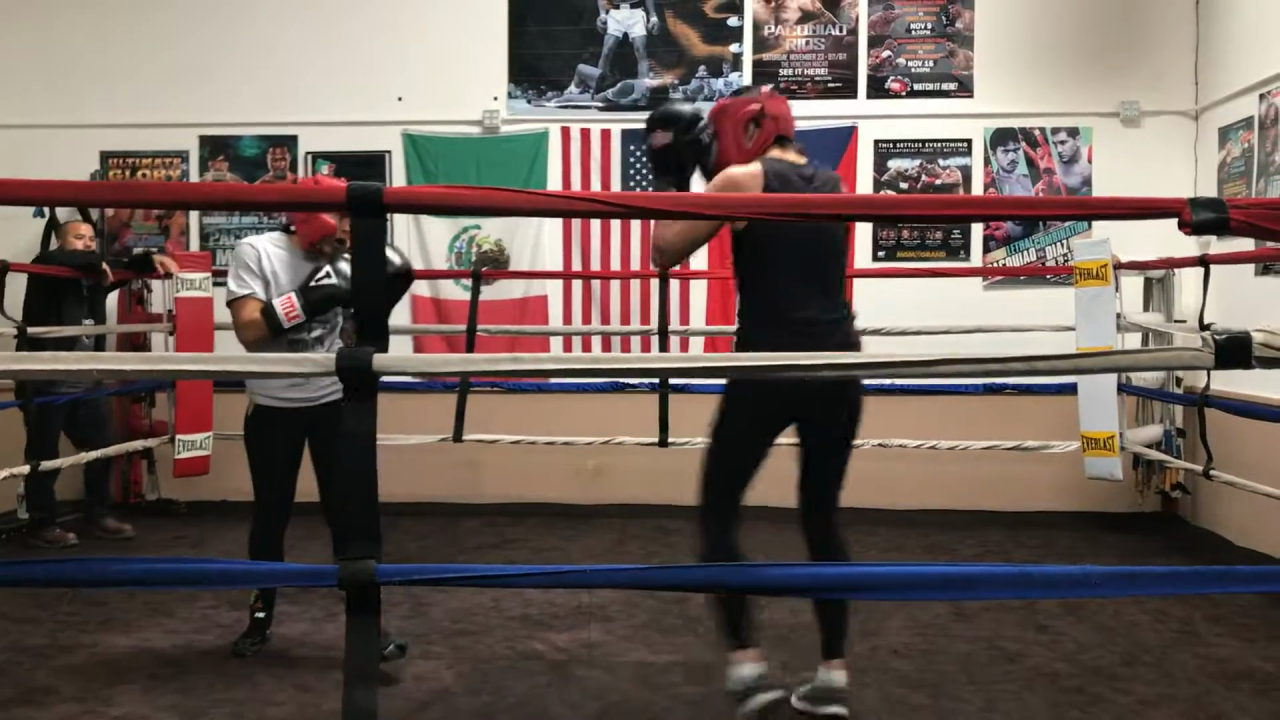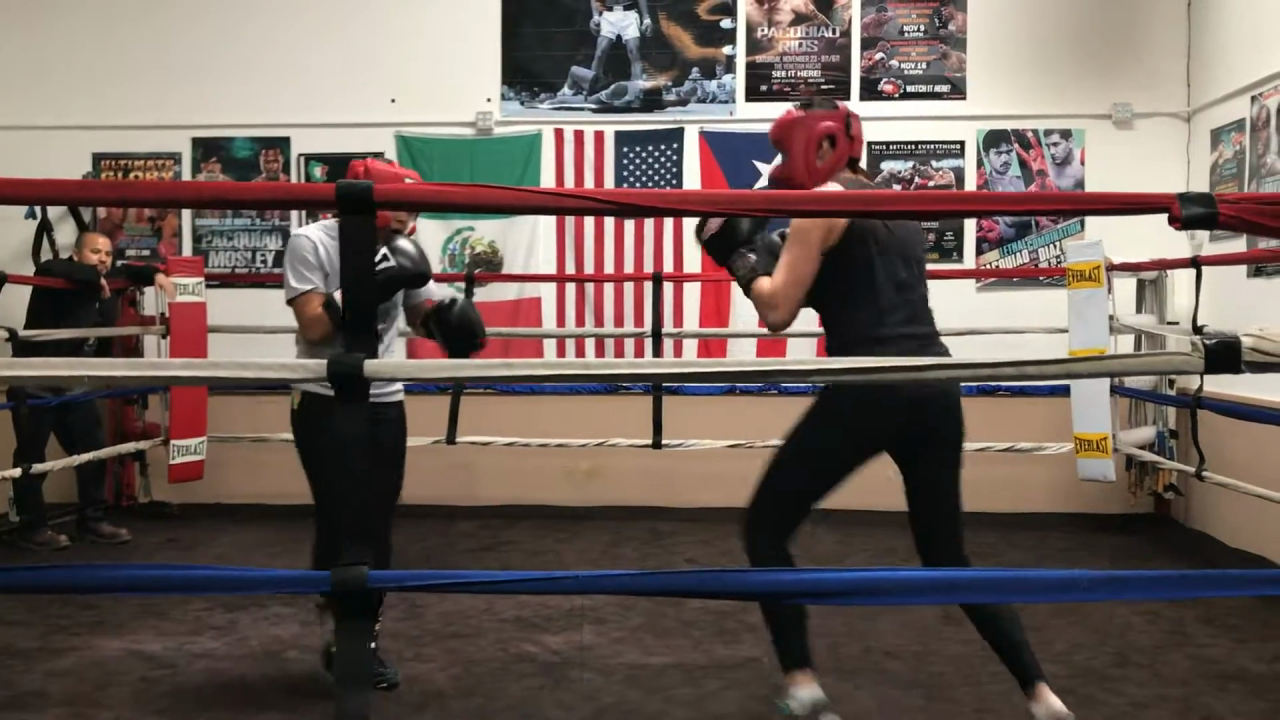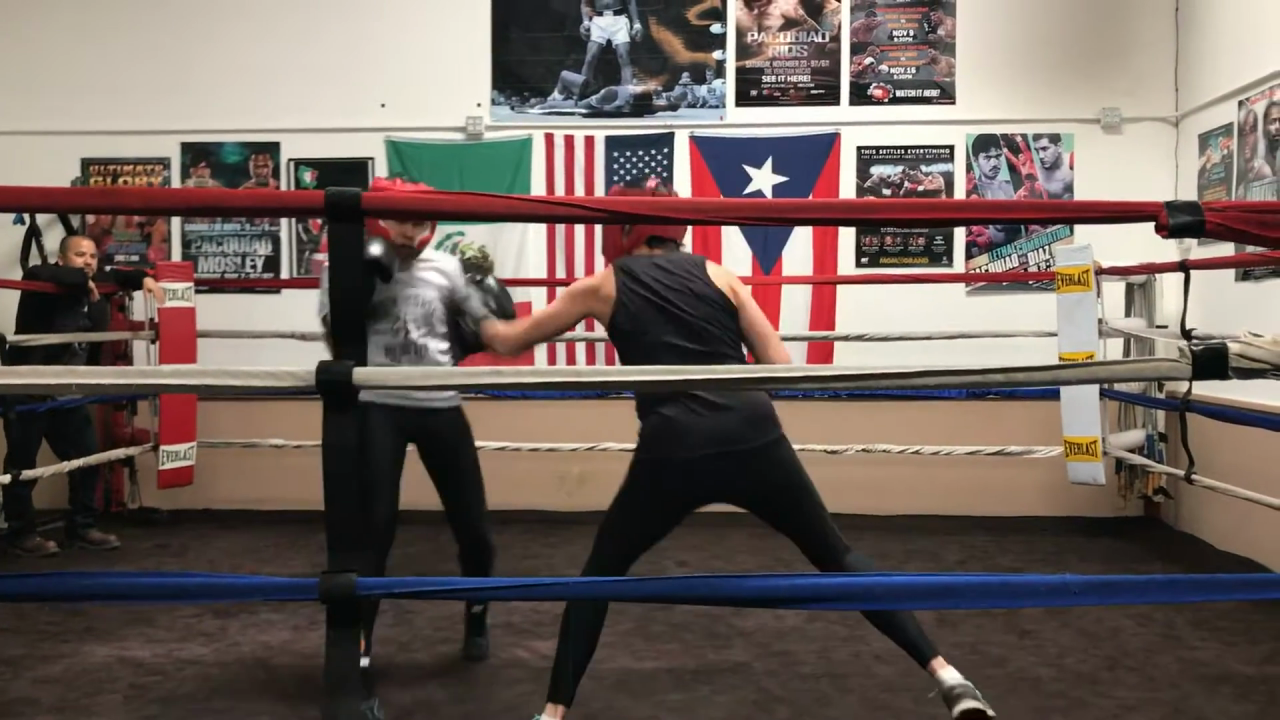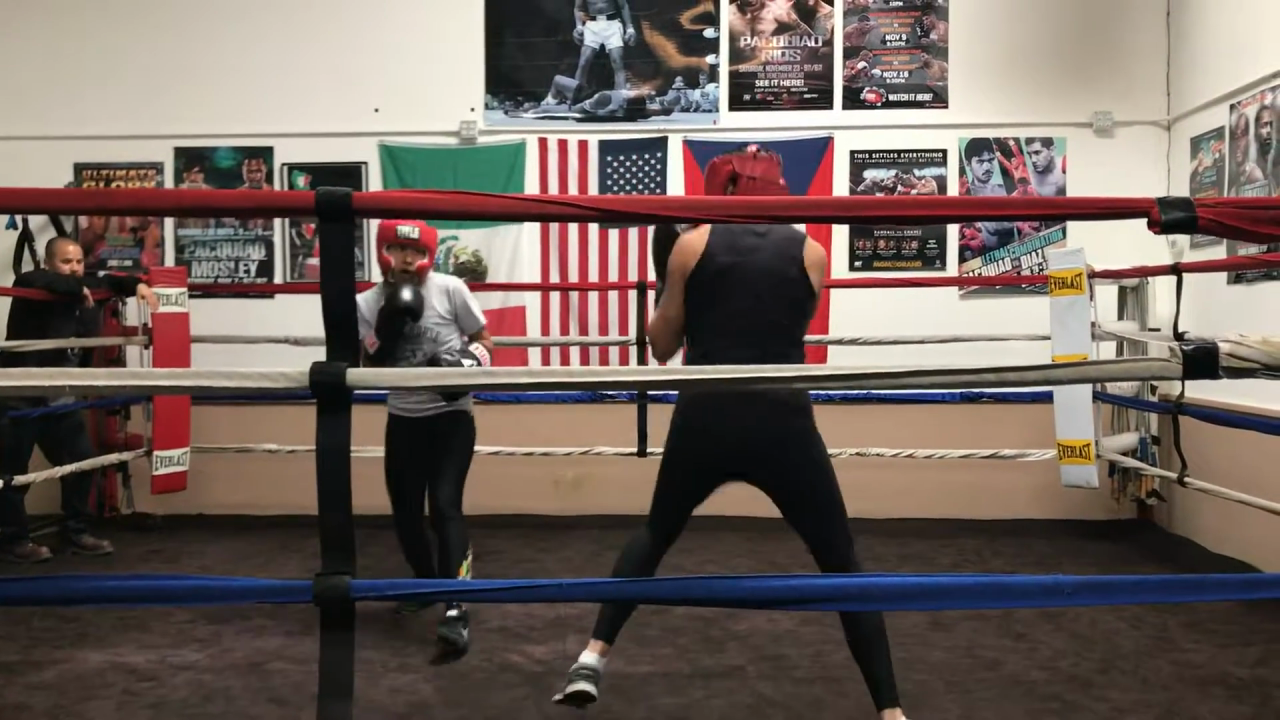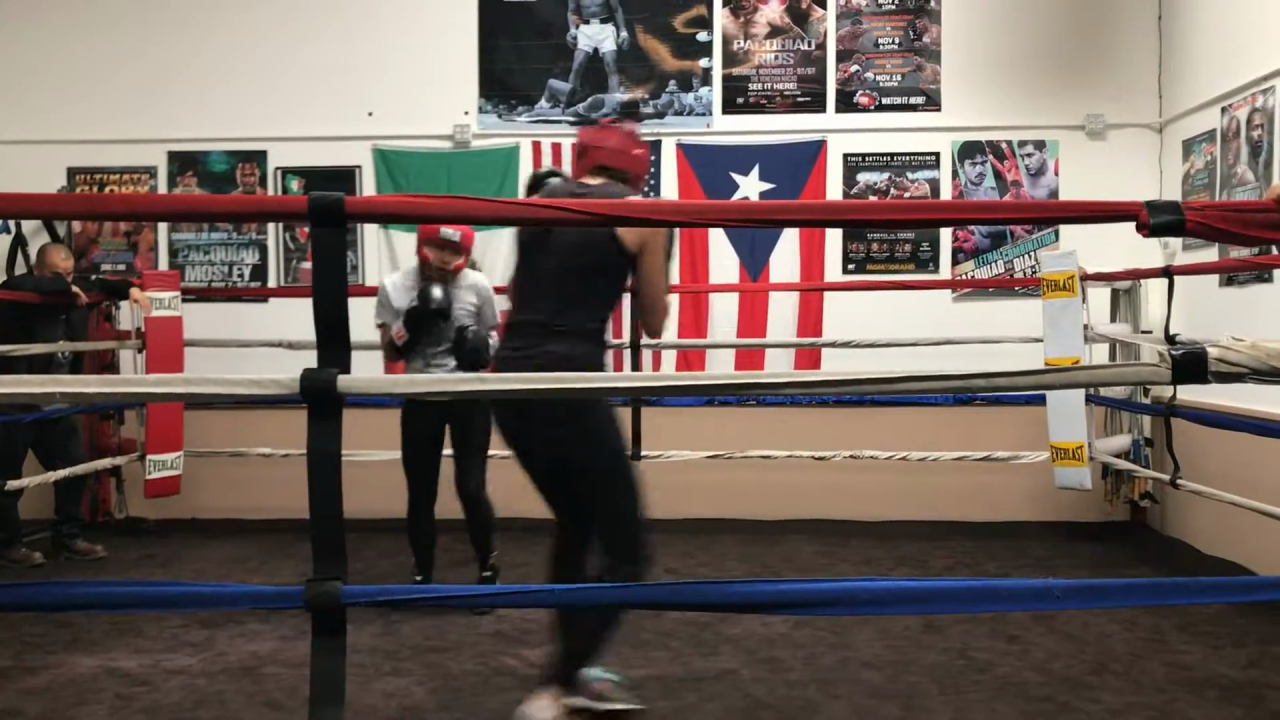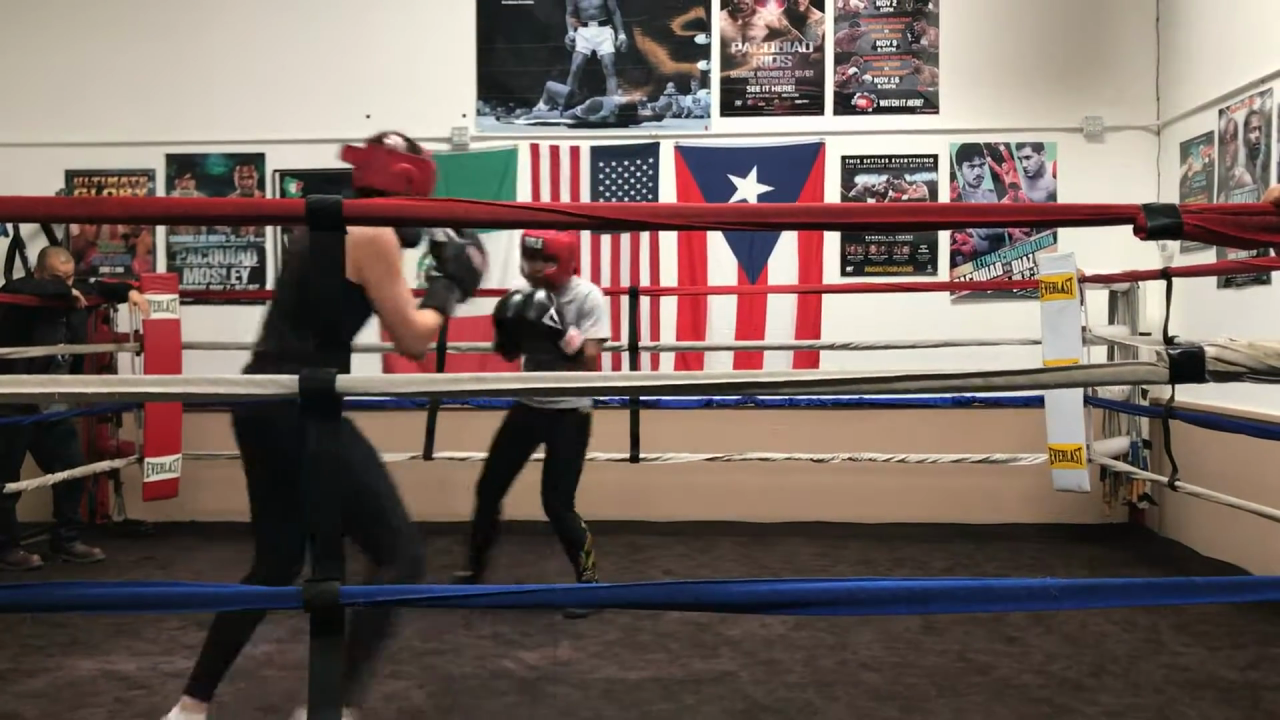
dt=0.5s
person 1, frame 1
left shoulder: (742, 180)
right shoulder: (833, 184)
left elbow: (660, 252)
left wrist: (665, 178)
left hip: (770, 370)
right hip: (840, 366)
left knee: (716, 515)
right knee: (821, 520)
left ankle: (747, 667)
person 1, frame 2
right shoulder: (898, 212)
left elbow: (778, 311)
left wrist: (742, 258)
right wrist: (783, 256)
left hip: (866, 392)
right hip: (935, 394)
left knee: (763, 531)
right knee: (947, 561)
person 1, frame 3
left shoulder: (605, 285)
right shoulder: (718, 274)
left elbow: (516, 337)
right elbow: (775, 360)
left wrist: (473, 320)
left hip: (674, 450)
right hip: (752, 440)
left knee: (603, 570)
right knee: (837, 559)
person 1, frame 4
left shoulder: (691, 243)
right shoulder: (811, 253)
left elbow: (661, 346)
left hip: (704, 419)
right hip: (784, 423)
left knee: (656, 534)
right knee: (841, 566)
left ankle: (590, 660)
person 1, frame 5
left shoulder: (545, 203)
right elbow: (654, 316)
left hip: (512, 383)
left knee: (577, 527)
right knee: (625, 557)
left ankle: (580, 672)
person 1, frame 6
left shoulder: (314, 228)
right shoulder: (372, 235)
right elbow: (411, 341)
right wrist: (449, 288)
left hip: (260, 403)
right hip: (301, 408)
left knee: (276, 564)
right knee: (400, 556)
person 2, frame 1
left shoulder: (341, 264)
right shoulder: (256, 252)
right elbow: (249, 332)
left wrist: (389, 291)
right wrist: (308, 299)
left hip: (335, 403)
right hip: (272, 407)
left knee: (353, 512)
right knee: (270, 514)
right ankle: (261, 615)
person 2, frame 2
left shoulder: (400, 253)
right shoulder: (311, 242)
left elbow: (425, 317)
right elbow: (314, 327)
left wrist: (456, 316)
right wrist: (372, 286)
left hip: (384, 403)
right hip: (322, 401)
left knee: (374, 528)
right knee: (338, 520)
person 2, frame 3
left shoulder: (446, 268)
left elbow: (463, 344)
left hip: (441, 407)
right hip: (377, 407)
left knee: (471, 523)
right knee: (376, 526)
left ankle: (475, 614)
right ankle: (358, 656)
person 2, frame 4
left shoulder: (450, 289)
right shoulder: (367, 303)
left elbow: (484, 342)
right elbow: (372, 367)
left wrist: (467, 366)
right wrist: (388, 329)
left hip: (451, 415)
right hip: (404, 419)
left knee: (444, 505)
right knee: (406, 513)
left ankle: (455, 611)
right ankle: (425, 583)
person 2, frame 5
left shoulder: (477, 286)
right shoulder: (394, 287)
left elbow: (493, 335)
right elbow: (391, 351)
left wrist: (484, 348)
right wrist: (413, 324)
left hip: (469, 399)
right hip: (420, 401)
left knee: (470, 488)
right knee: (421, 492)
left ankle: (489, 573)
right ankle: (422, 577)
person 2, frame 6
left shoulder: (587, 297)
right shoulder: (525, 296)
left elbow: (590, 363)
right elbow: (509, 355)
left wrist: (561, 332)
right wrist: (507, 329)
left hip: (569, 413)
right hip: (527, 407)
left knee: (558, 503)
right knee: (489, 489)
left ankle: (588, 582)
right ankle: (474, 571)
person 3, frame 1
left shoulder: (96, 274)
right shoulder: (46, 269)
left elbow: (125, 266)
right elbow: (51, 259)
left wrist: (153, 259)
right wrist: (93, 261)
left hip: (84, 383)
right hip: (44, 382)
left knee: (101, 448)
right knee: (43, 456)
left ankle: (99, 515)
right ankle: (42, 525)
person 3, frame 2
left shoulder: (108, 283)
right shoulder: (55, 278)
left elbow: (130, 273)
right elbow: (49, 269)
left wrist: (155, 275)
right wrist: (93, 277)
left hip: (77, 390)
right hip: (35, 387)
left knee: (93, 453)
right knee: (31, 459)
left ankle: (92, 520)
right ankle: (32, 528)
person 3, frame 3
left shoulder: (96, 285)
right shoulder: (42, 282)
left elbow: (117, 277)
right elbow: (36, 274)
left wrist: (143, 278)
right wrist: (81, 280)
right hip: (27, 392)
left knee: (87, 459)
left ankle: (82, 527)
person 3, frame 4
left shoulder: (87, 288)
right shoulder: (33, 286)
left elbow: (109, 282)
right elbow: (30, 281)
left wrist: (137, 284)
right wrist: (77, 288)
left hip: (62, 399)
left knee: (81, 463)
left ankle: (75, 533)
person 3, frame 5
left shoulder: (75, 291)
left elbow: (99, 286)
left wrist: (129, 288)
right wrist: (63, 287)
left hip: (56, 403)
left knee: (74, 467)
left ankle: (68, 537)
person 3, frame 6
left shoulder: (74, 294)
left elbow: (99, 289)
left wrist: (128, 291)
right wrist: (63, 290)
left hip: (55, 406)
left knee: (72, 470)
left ankle: (65, 540)
